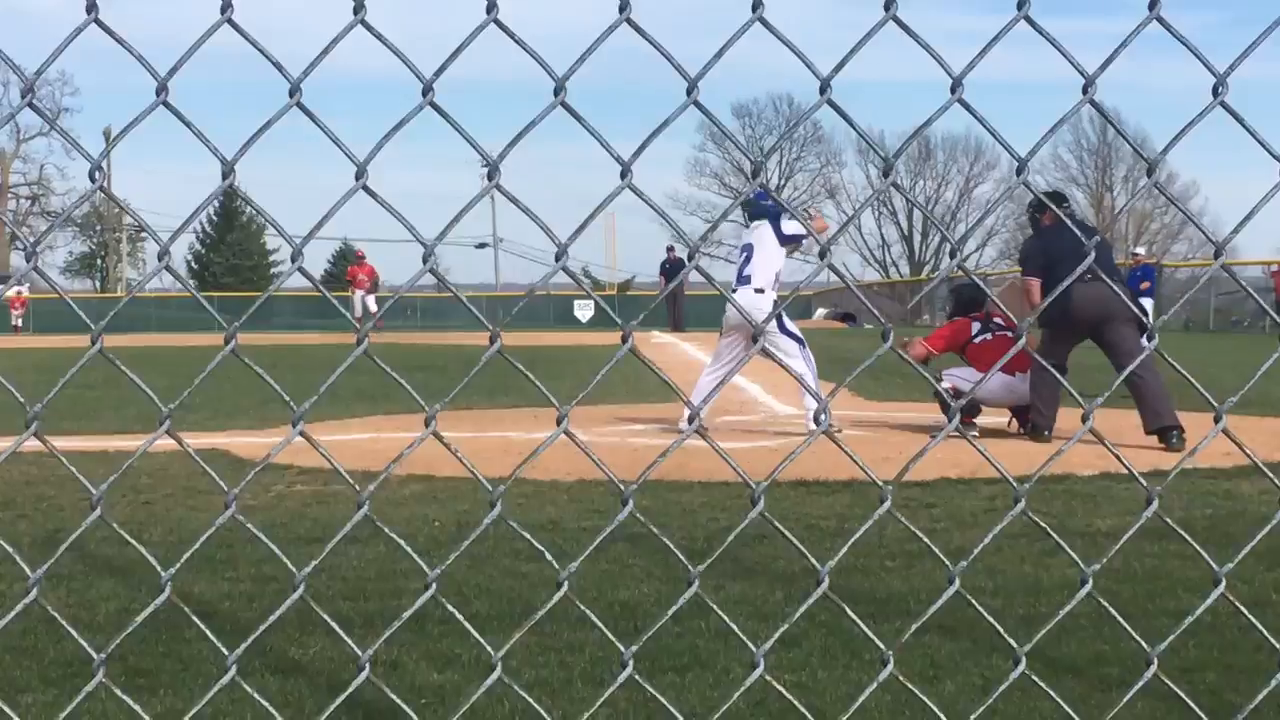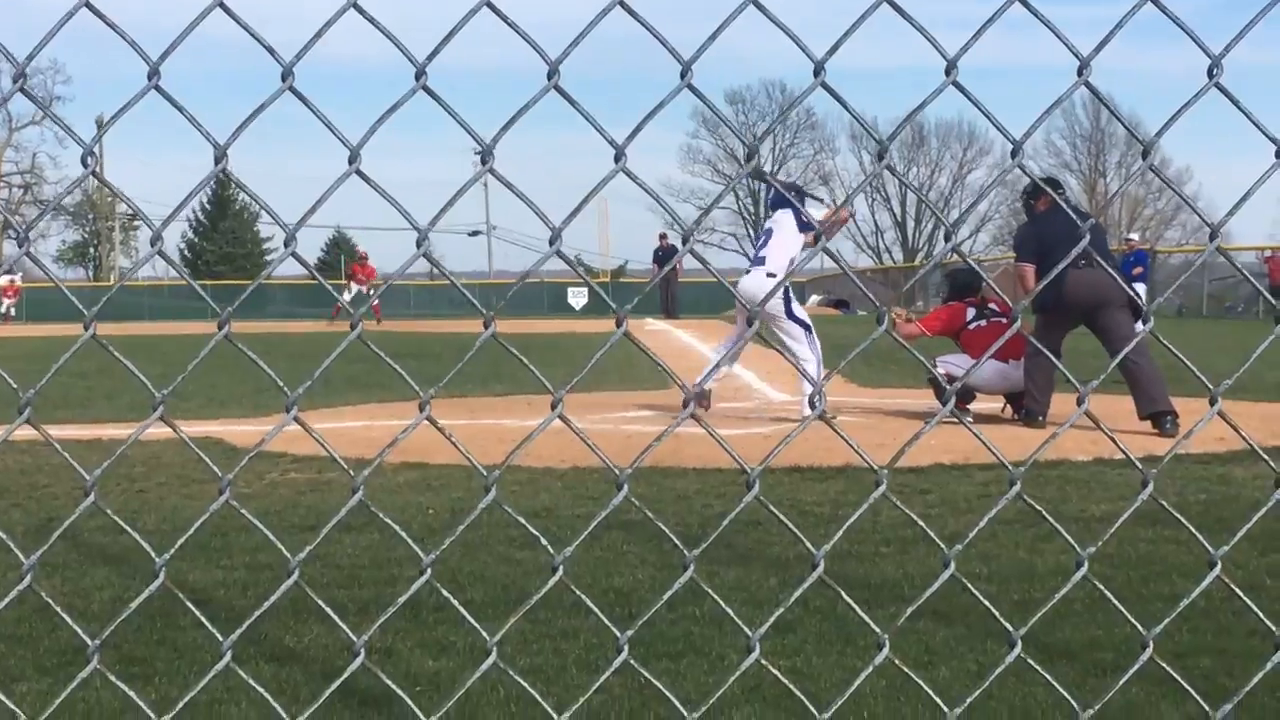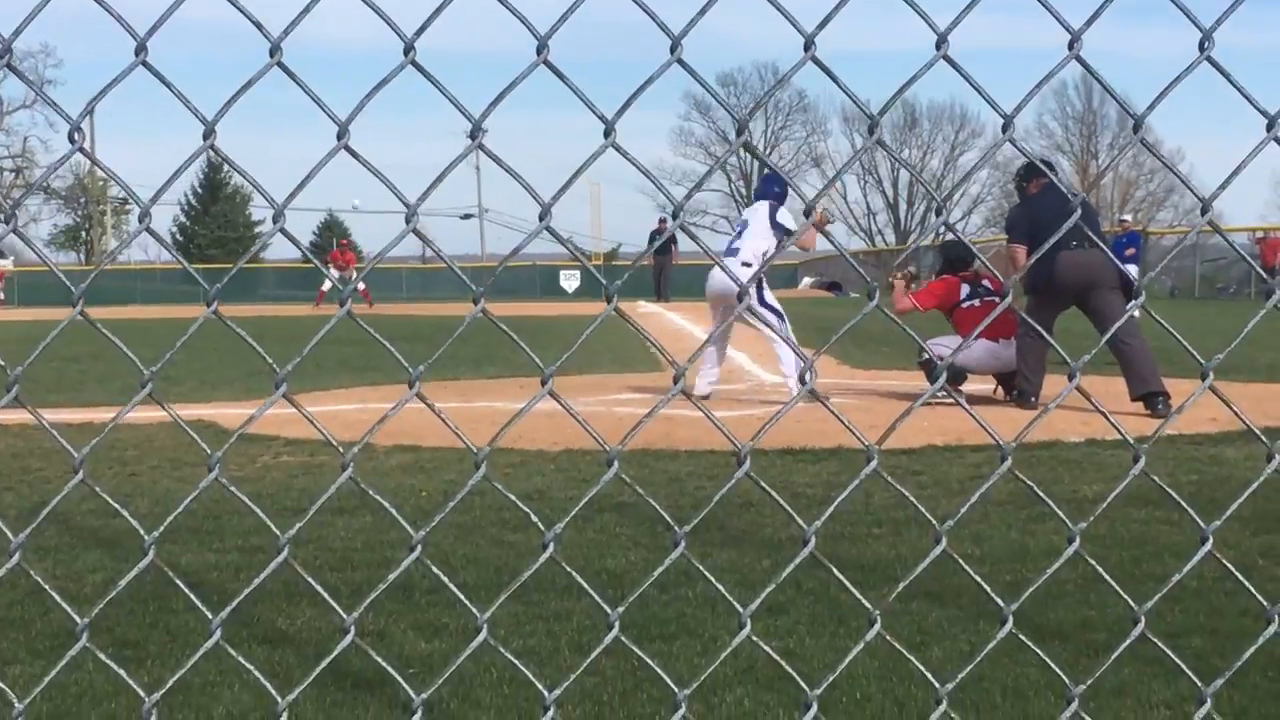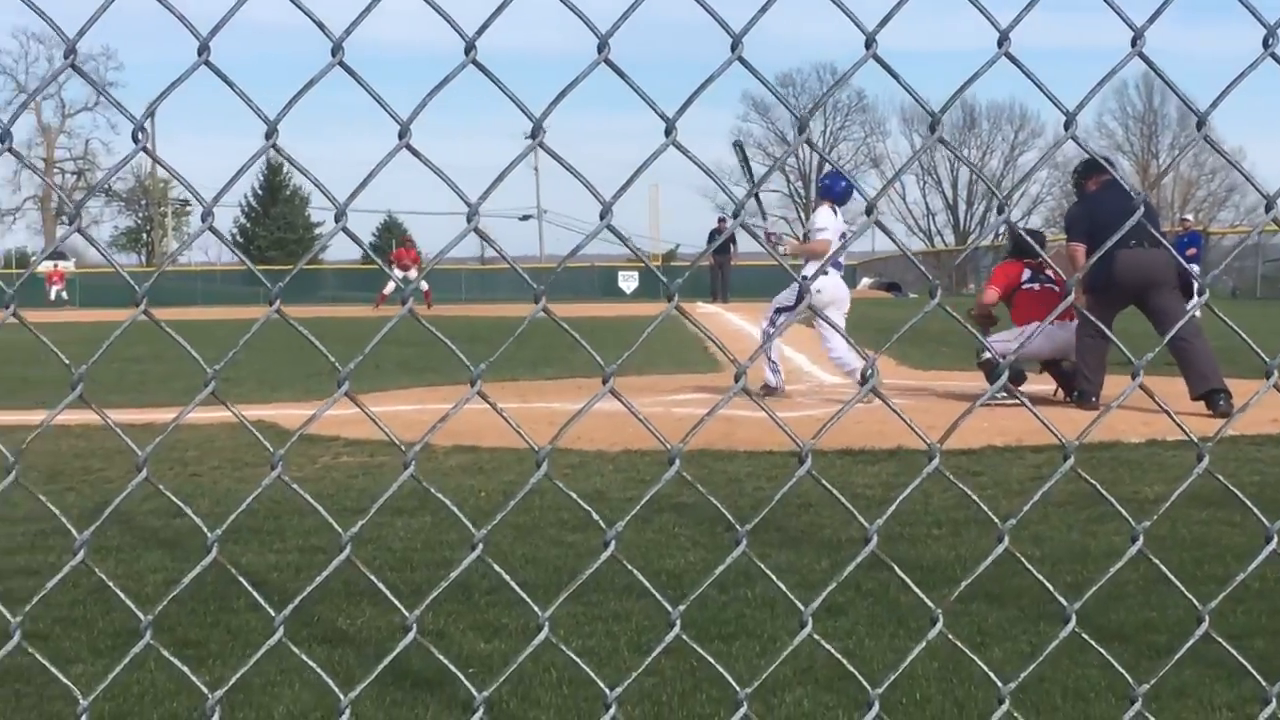
dt=0.5s
person 1, frame 1
left shoulder: (1037, 241)
right shoulder: (1093, 233)
left elbow: (1032, 286)
left wrist: (1043, 314)
left hip: (1073, 300)
right hip: (1114, 297)
left knee: (1047, 362)
right knee: (1137, 363)
left ankle: (1040, 427)
right ankle: (1169, 430)
person 1, frame 2
left shoulder: (1031, 227)
right shoulder: (1087, 219)
left elbow: (1025, 271)
left wrist: (1038, 300)
left hip: (1067, 285)
right hip: (1108, 283)
left knee: (1041, 348)
right knee: (1131, 348)
left ankle: (1034, 413)
right ankle: (1163, 416)
person 1, frame 3
left shoulder: (1023, 209)
right shoulder: (1081, 202)
left elbow: (1017, 254)
left wrist: (1028, 281)
left hip: (1059, 266)
right hip: (1100, 263)
left knee: (1031, 329)
right knee: (1123, 330)
left ankle: (1027, 394)
right ankle: (1155, 397)
person 1, frame 4
left shoulder: (1082, 206)
right shoulder: (1139, 201)
left elbow: (1076, 253)
left wrist: (1084, 286)
left hip: (1118, 265)
right hip: (1161, 262)
left knee: (1092, 328)
right knee: (1184, 331)
left ankle: (1087, 395)
right ankle: (1216, 395)
person 2, frame 1
left shoulder: (747, 232)
right shoulder: (774, 227)
right elbow: (822, 226)
left wrist: (801, 225)
right wrist: (813, 216)
left hip: (735, 305)
right hip: (760, 304)
left knee: (718, 365)
right knee: (801, 359)
left ankle: (689, 418)
right ankle: (817, 419)
person 2, frame 2
left shoulder: (774, 220)
right shoulder: (791, 215)
left elbow: (815, 239)
right elbow: (839, 215)
left wrist: (839, 222)
right wrist: (840, 215)
left hip: (746, 284)
right hip: (769, 287)
left knee: (739, 336)
right knee: (807, 344)
left ankle: (705, 383)
right ankle: (811, 407)
person 2, frame 3
left shoulder: (750, 211)
right shoulder: (776, 212)
right elbow: (806, 244)
left wrist: (815, 226)
right wrist: (815, 226)
left hip: (717, 276)
right hip: (745, 276)
left knee: (719, 332)
right knee: (779, 330)
left ankle: (702, 387)
right ankle: (800, 386)
person 2, frame 4
left shoulder: (824, 213)
right shoulder: (836, 217)
left elbow: (821, 247)
left wrist: (789, 248)
right wrist: (784, 242)
left hip: (815, 285)
right hip: (839, 288)
left knee: (771, 325)
right knee: (836, 344)
left ankle: (774, 382)
right ankle: (863, 375)
person 3, frame 1
left shoulder: (956, 326)
right shoulder: (1002, 318)
left elbow: (915, 354)
left wrist: (913, 342)
left hip: (998, 387)
right hip: (1029, 387)
left knee: (944, 379)
left ankle: (964, 423)
right ankle: (1028, 420)
person 3, frame 2
left shoulder: (952, 310)
right shoulder: (999, 304)
left elbow: (906, 332)
left wrist: (899, 323)
left hip: (993, 373)
left knee: (939, 366)
left ankle: (958, 409)
right ankle: (1023, 407)
person 3, frame 3
left shoulder: (944, 284)
right shoulder: (991, 280)
left elbow: (900, 306)
left wrist: (899, 283)
left hip: (985, 353)
right hip: (1015, 354)
left knee: (930, 349)
left ankle: (949, 389)
right ankle: (1015, 387)
person 3, frame 4
left shoulder: (1006, 268)
right shoulder: (1051, 272)
left elbow: (987, 299)
left wrist: (978, 313)
left hip: (1039, 333)
right hip: (1070, 334)
left knee: (987, 349)
right knee: (1048, 351)
left ankle: (1008, 390)
right ankle: (1075, 390)
